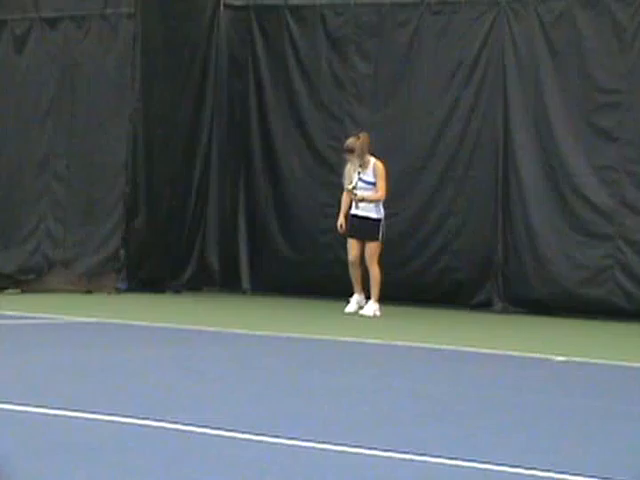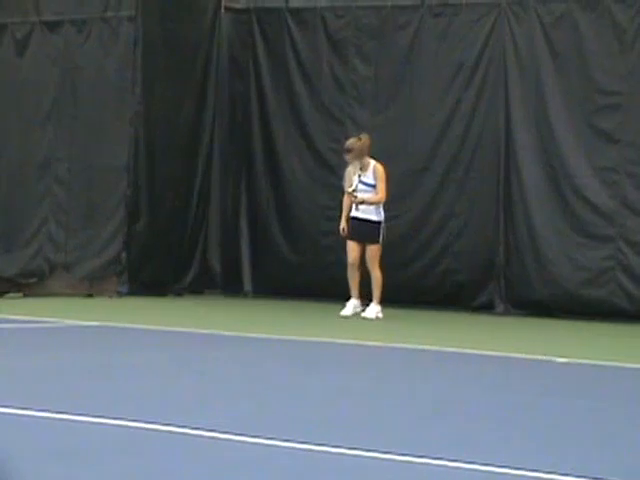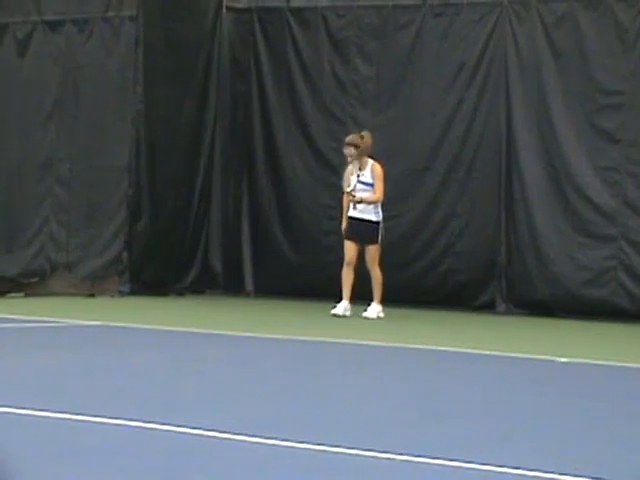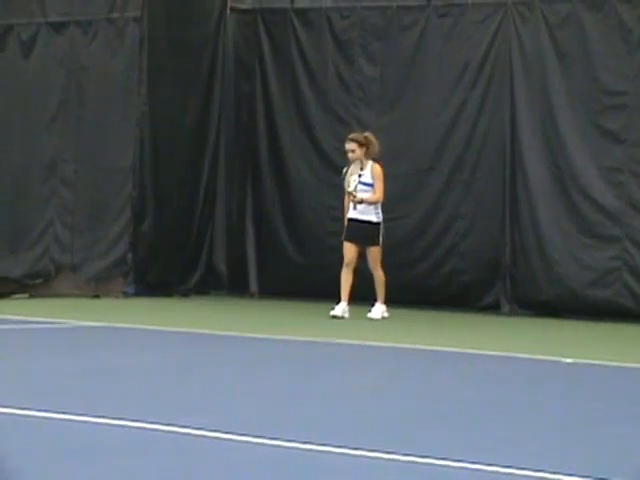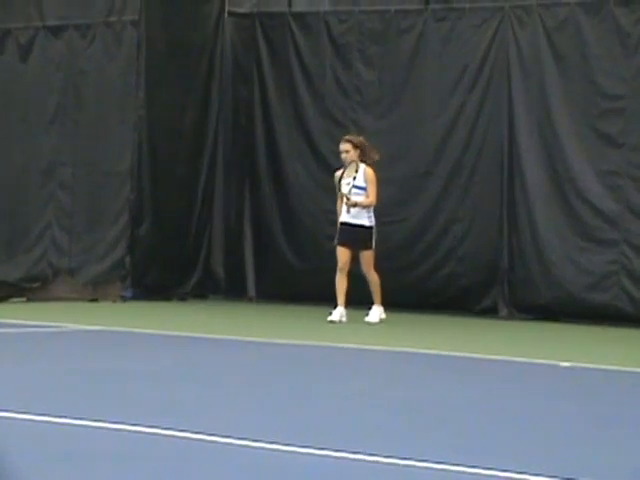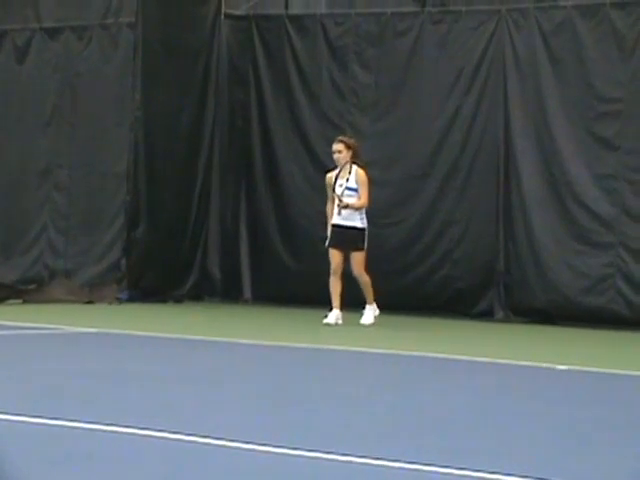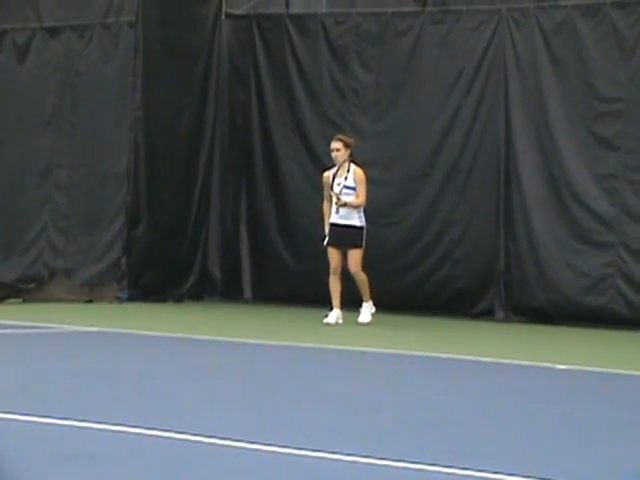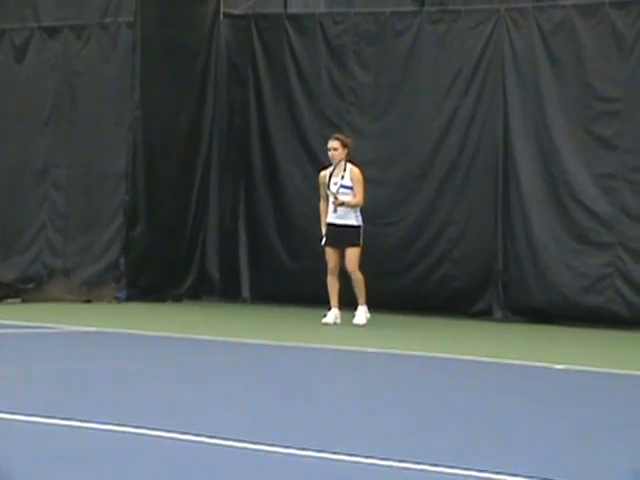
dt=0.1s
person 1, frame 1
left shoulder: (377, 166)
right shoulder: (350, 168)
left elbow: (381, 195)
left wrist: (363, 197)
right wrist: (342, 215)
left hip: (373, 219)
right hip: (355, 218)
left knee: (371, 262)
right knee: (352, 260)
left ankle: (373, 303)
right ankle: (358, 296)
person 1, frame 2
left shoulder: (377, 169)
right shoulder: (350, 170)
left elbow: (381, 197)
left wrist: (362, 199)
right wrist: (343, 219)
left hip: (373, 221)
right hip: (355, 220)
left knee: (372, 265)
right knee: (352, 262)
left ankle: (375, 306)
right ankle: (354, 301)
person 1, frame 3
left shoulder: (375, 168)
right shoulder: (349, 170)
left elbow: (379, 196)
left wrist: (361, 198)
right wrist: (344, 219)
left hip: (371, 221)
right hip: (353, 221)
left knee: (372, 265)
right knee: (348, 262)
left ankle: (376, 305)
right ankle: (345, 303)
person 1, frame 4
left shoulder: (375, 169)
right shoulder: (348, 171)
left elbow: (379, 197)
left wrist: (361, 199)
right wrist: (346, 220)
left hip: (372, 222)
right hip: (353, 221)
left knee: (374, 266)
right knee: (347, 264)
left ankle: (380, 305)
right ankle: (343, 305)
person 1, frame 5
left shoulder: (367, 172)
right shoulder: (340, 175)
left elbow: (372, 200)
left wrist: (356, 202)
right wrist: (339, 222)
left hip: (364, 226)
right hip: (345, 225)
left knee: (368, 270)
right knee: (341, 268)
left ankle: (377, 308)
right ankle: (340, 309)
person 1, frame 6
left shoulder: (359, 174)
right shoulder: (331, 177)
left elbow: (364, 202)
left wrist: (347, 204)
right wrist: (329, 226)
left hip: (356, 228)
right hip: (337, 227)
left knee: (358, 272)
right knee: (334, 270)
left ankle: (371, 306)
right ankle: (335, 312)
person 1, frame 7
left shoulder: (357, 172)
right shoulder: (328, 176)
left elbow: (362, 201)
left wrist: (346, 202)
right wrist: (326, 225)
left hip: (354, 226)
right hip: (335, 226)
left knee: (355, 270)
right knee: (334, 270)
left ankle: (367, 303)
right ankle: (336, 311)
person 1, frame 8
left shoulder: (354, 172)
right shoulder: (324, 175)
left elbow: (359, 200)
left wrist: (343, 201)
right wrist: (323, 225)
left hip: (351, 226)
right hip: (332, 226)
left knee: (352, 269)
right knee: (332, 270)
left ankle: (362, 308)
right ankle: (334, 311)
